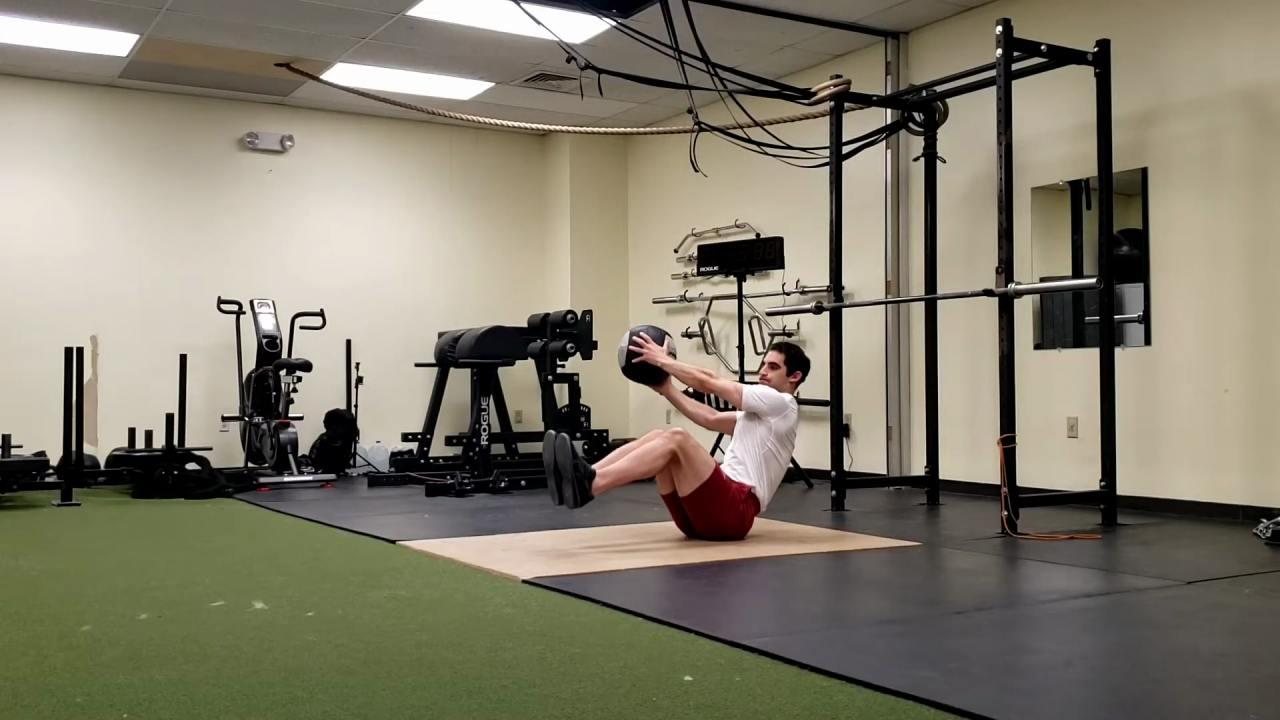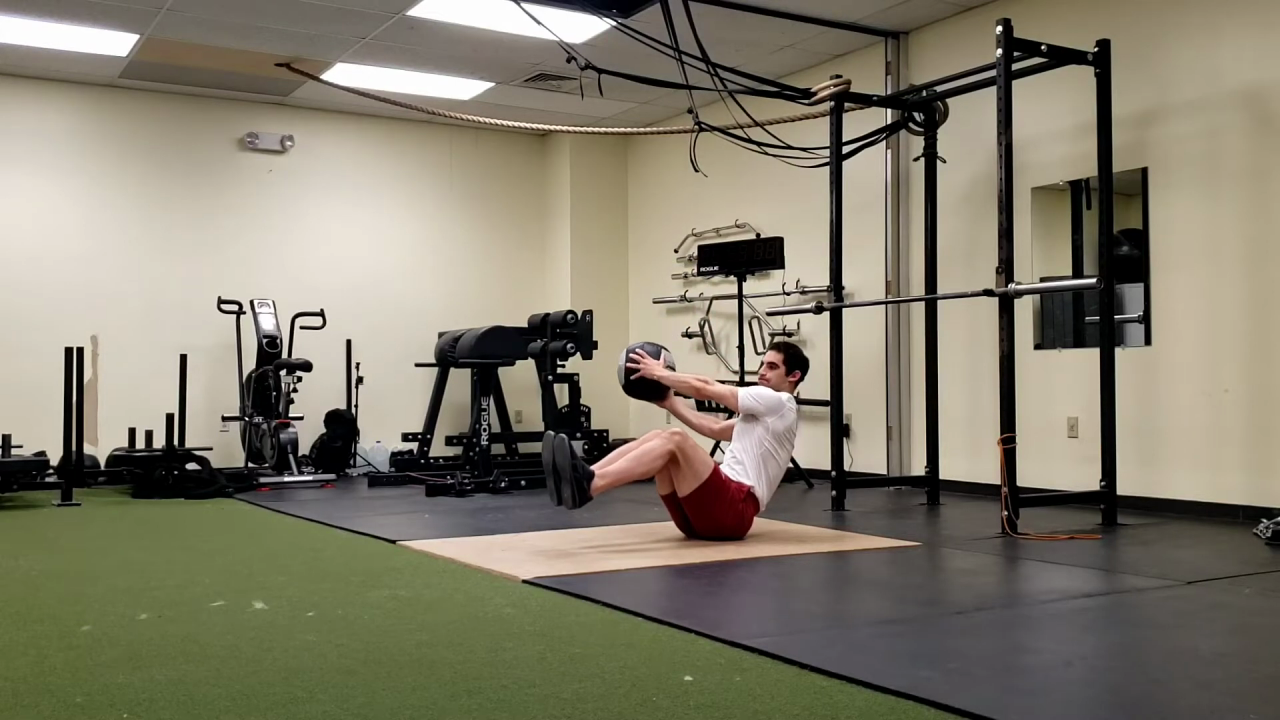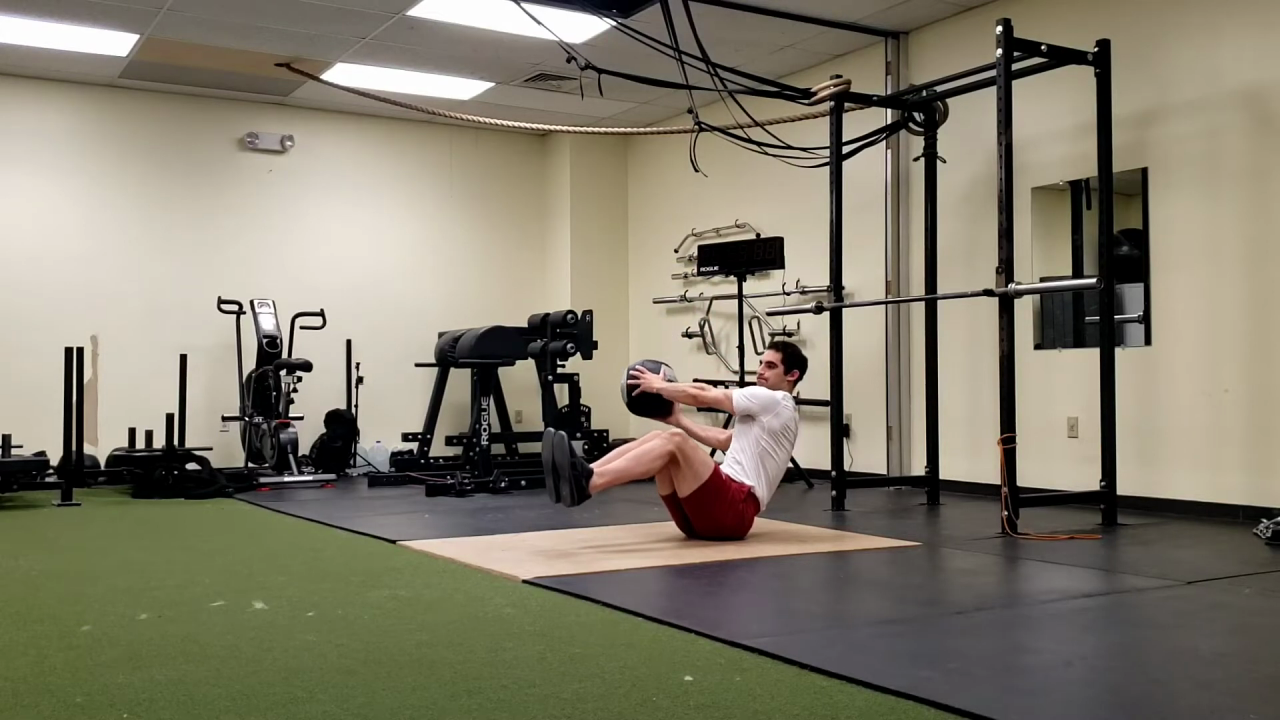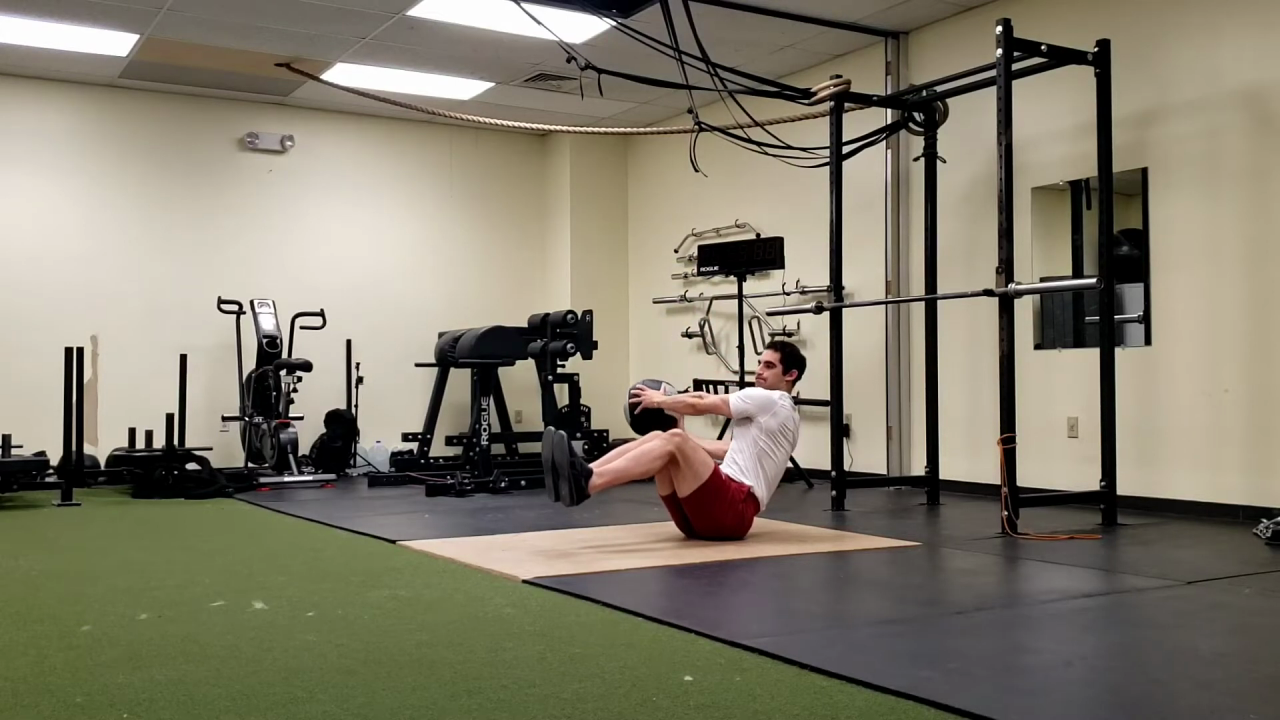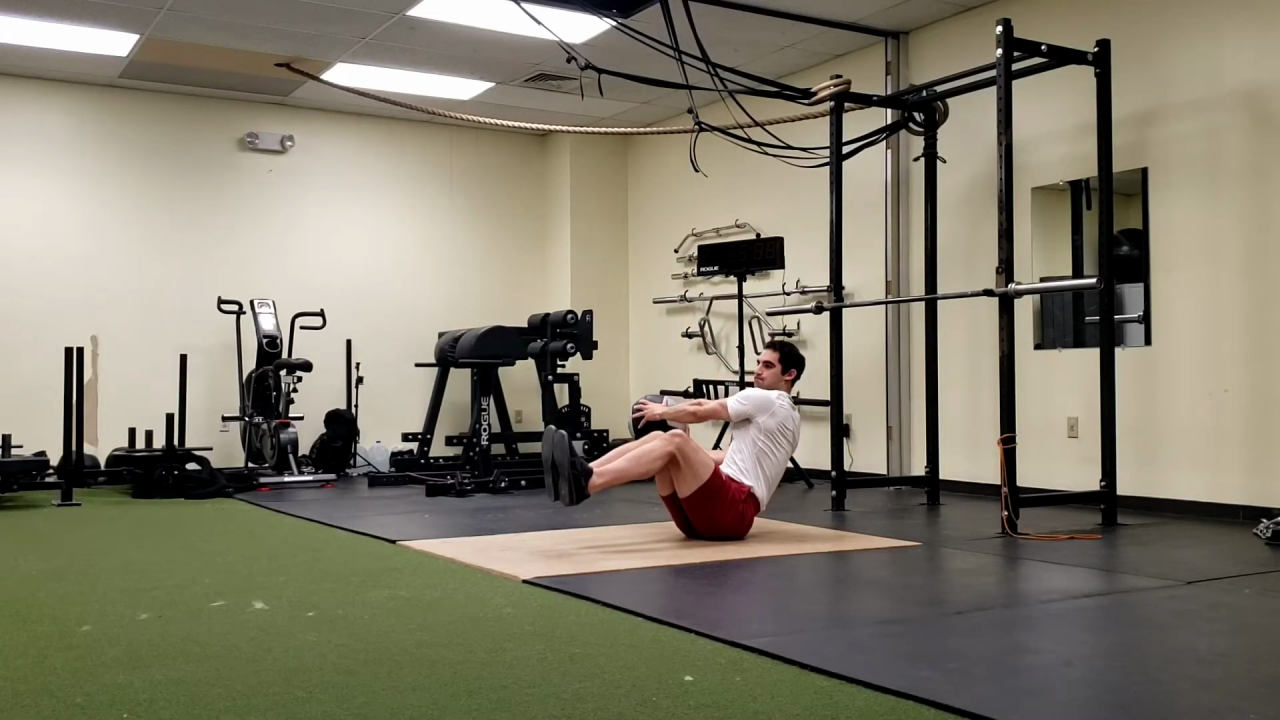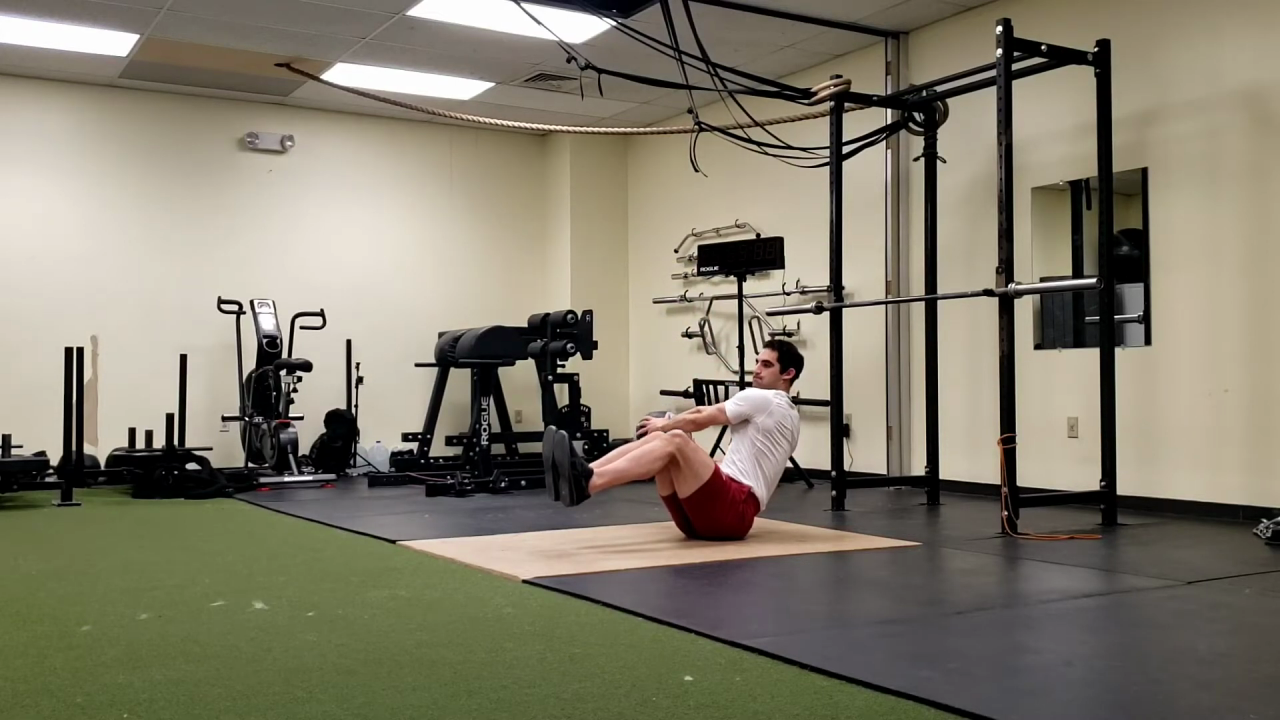
dt=0.3s
person 1, frame 1
left shoulder: (780, 404)
right shoulder: (759, 414)
left elbow: (708, 381)
right elbow: (712, 419)
left wrist: (663, 361)
right wrist: (666, 388)
left hip: (734, 511)
right hip: (705, 509)
left knee: (676, 438)
right knee: (660, 437)
left ankle: (589, 485)
right ankle: (586, 476)
person 1, frame 2
left shoulder: (778, 403)
right shoulder: (762, 414)
left elbow: (706, 388)
right elbow: (716, 429)
left wrist: (659, 373)
right wrist: (669, 402)
left hip: (733, 510)
right hip: (704, 510)
left knee: (674, 439)
right knee: (658, 437)
left ankle: (588, 486)
right ankle: (585, 476)
person 1, frame 3
left shoulder: (774, 401)
right shoulder: (765, 413)
left elbow: (704, 395)
right elbow: (724, 440)
left wrist: (660, 386)
right wrist: (676, 419)
left hip: (733, 510)
right hip: (707, 509)
left knee: (673, 440)
right knee: (659, 437)
left ankle: (586, 484)
right ankle: (585, 475)
person 1, frame 4
left shoulder: (770, 400)
right shoulder: (768, 411)
left elbow: (702, 403)
left wrist: (660, 400)
right wrist: (685, 438)
left hip: (732, 510)
left knee: (673, 441)
right knee: (658, 438)
left ankle: (586, 484)
right ankle: (584, 474)
person 1, frame 5
left shoulder: (768, 400)
right shoulder: (774, 413)
left elbow: (701, 410)
left wrist: (662, 412)
right wrist: (689, 456)
left hip: (733, 510)
right hip: (709, 509)
left knee: (675, 440)
right knee: (657, 438)
left ankle: (585, 484)
right ankle: (582, 474)
person 1, frame 6
left shoulder: (764, 399)
right shoulder: (781, 414)
left elbow: (702, 418)
left wrist: (664, 424)
right wrist: (691, 461)
left hip: (733, 510)
right hip: (710, 509)
left knee: (675, 440)
right knee: (658, 440)
left ankle: (586, 484)
right ankle: (583, 474)
